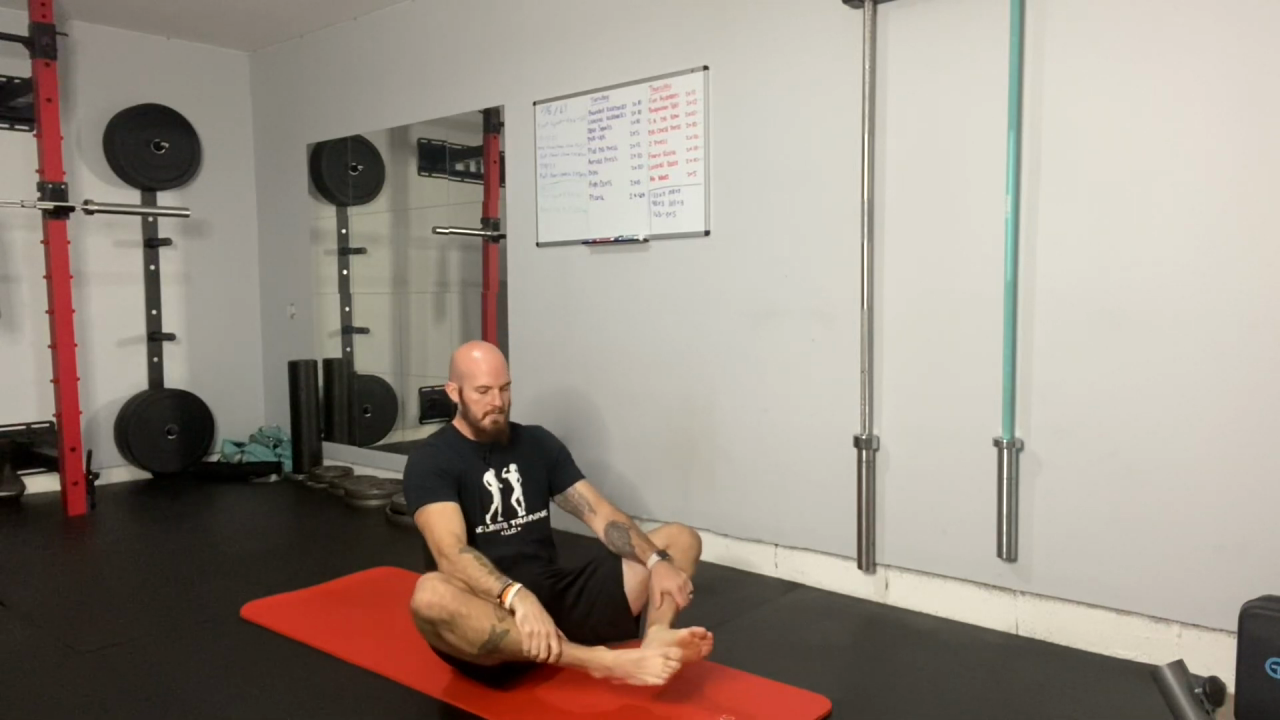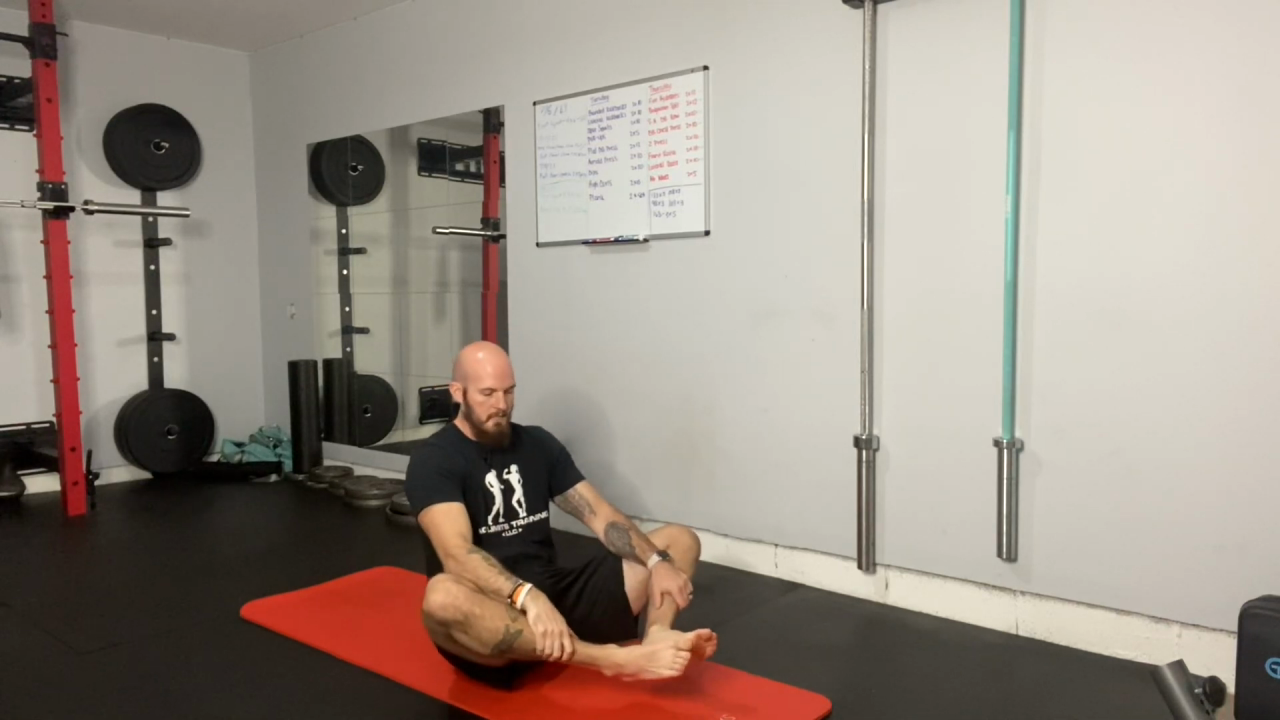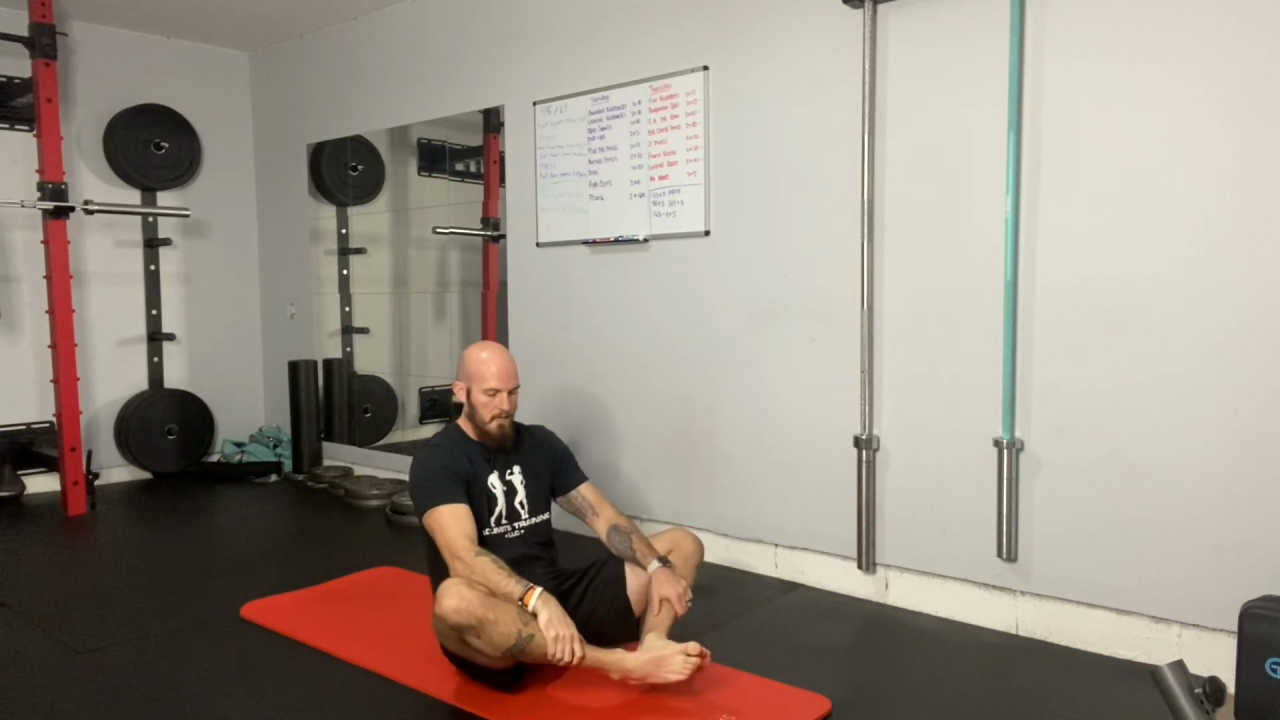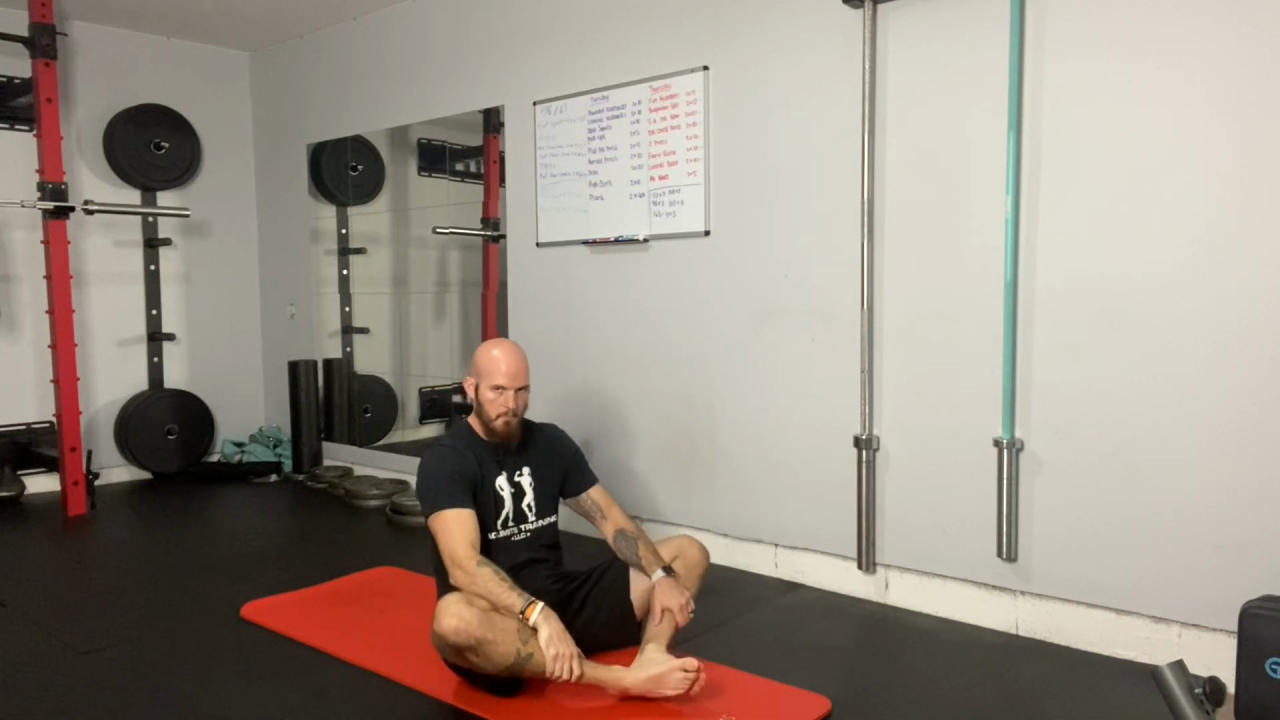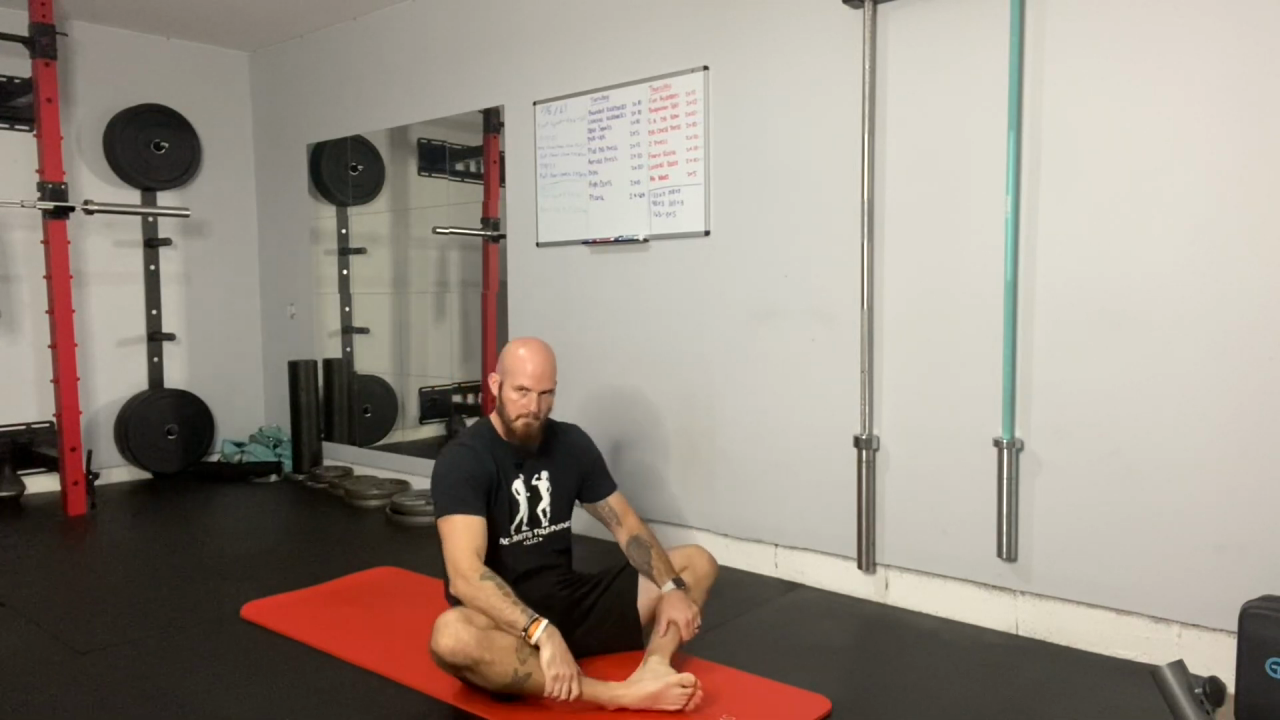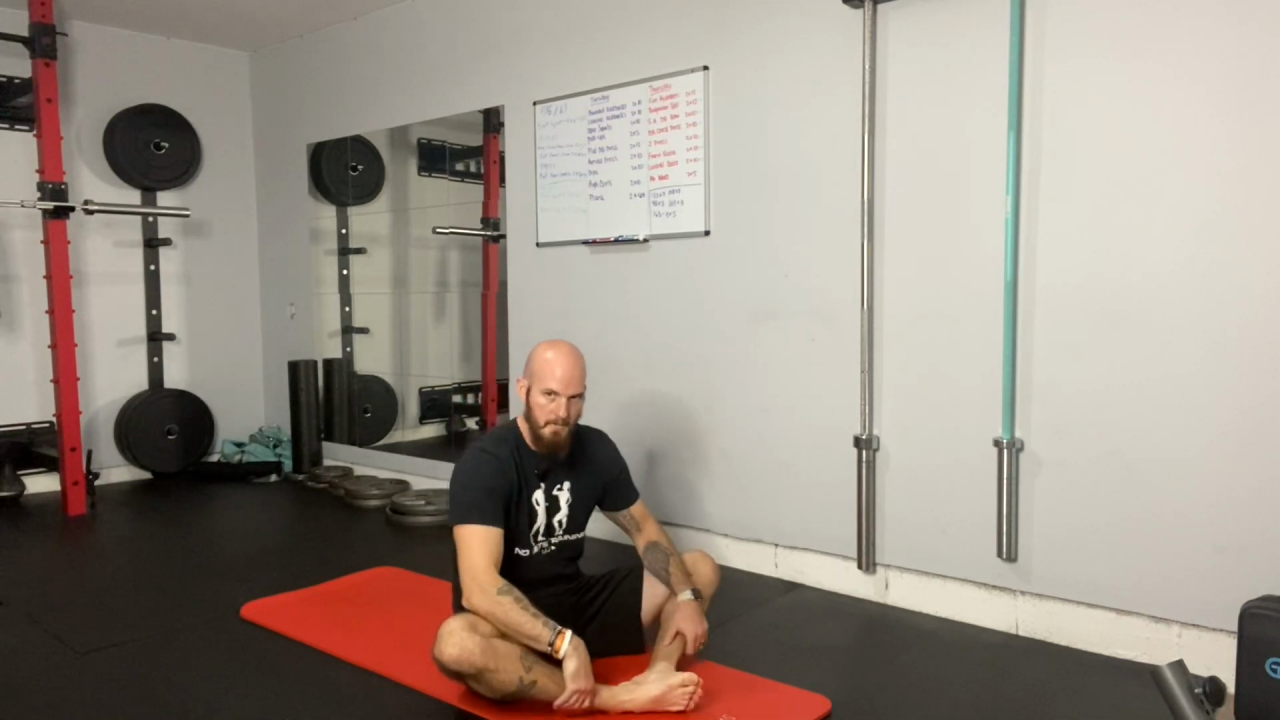
dt=0.3s
person 1, frame 1
left shoulder: (537, 442)
right shoulder: (431, 460)
left elbow: (601, 515)
right elbow: (452, 554)
left wrist: (658, 561)
right wrist: (517, 597)
left hip: (557, 594)
right hip: (490, 614)
left knee: (681, 538)
right knee: (430, 596)
left ankle: (656, 641)
right ankle: (599, 661)
person 1, frame 2
left shoulder: (537, 443)
right shoulder: (433, 460)
left elbow: (600, 516)
right elbow: (458, 554)
left wrist: (658, 561)
right wrist: (527, 596)
left hip: (557, 592)
right hip: (490, 618)
left knee: (679, 539)
right knee: (442, 597)
left ankle: (657, 638)
right ankle: (610, 658)
person 1, frame 3
left shoulder: (540, 442)
right shoulder: (436, 461)
left elbow: (603, 517)
right elbow: (463, 557)
left wrist: (658, 566)
right wrist: (538, 601)
left hip: (558, 593)
right hip: (495, 615)
left knee: (682, 544)
right knee: (455, 601)
left ankle: (651, 645)
right ankle: (620, 662)
person 1, frame 4
left shoulder: (551, 441)
right shoulder: (446, 460)
left elbow: (611, 519)
right elbow: (464, 566)
left wrist: (662, 575)
right wrist: (539, 615)
left hip: (561, 595)
right hip: (498, 617)
left knee: (689, 552)
right knee: (453, 619)
left ankle: (651, 656)
right ankle: (617, 678)
person 1, frame 5
left shoulder: (571, 443)
right shoulder: (464, 459)
left elbow: (626, 525)
right elbow: (465, 574)
left wrist: (671, 587)
right wrist: (543, 634)
left hip: (567, 598)
right hip: (502, 619)
left knee: (697, 562)
right knee: (451, 637)
left ankle: (653, 667)
right ankle: (613, 694)
person 1, frame 6
left shoulder: (596, 449)
right shoulder: (485, 463)
left elbow: (645, 530)
right elbow: (478, 588)
left wrist: (687, 597)
right wrist: (566, 644)
left hip: (573, 600)
right hip: (508, 623)
left knee: (701, 568)
right knee: (456, 645)
left ankle: (659, 672)
right ankle: (615, 698)
